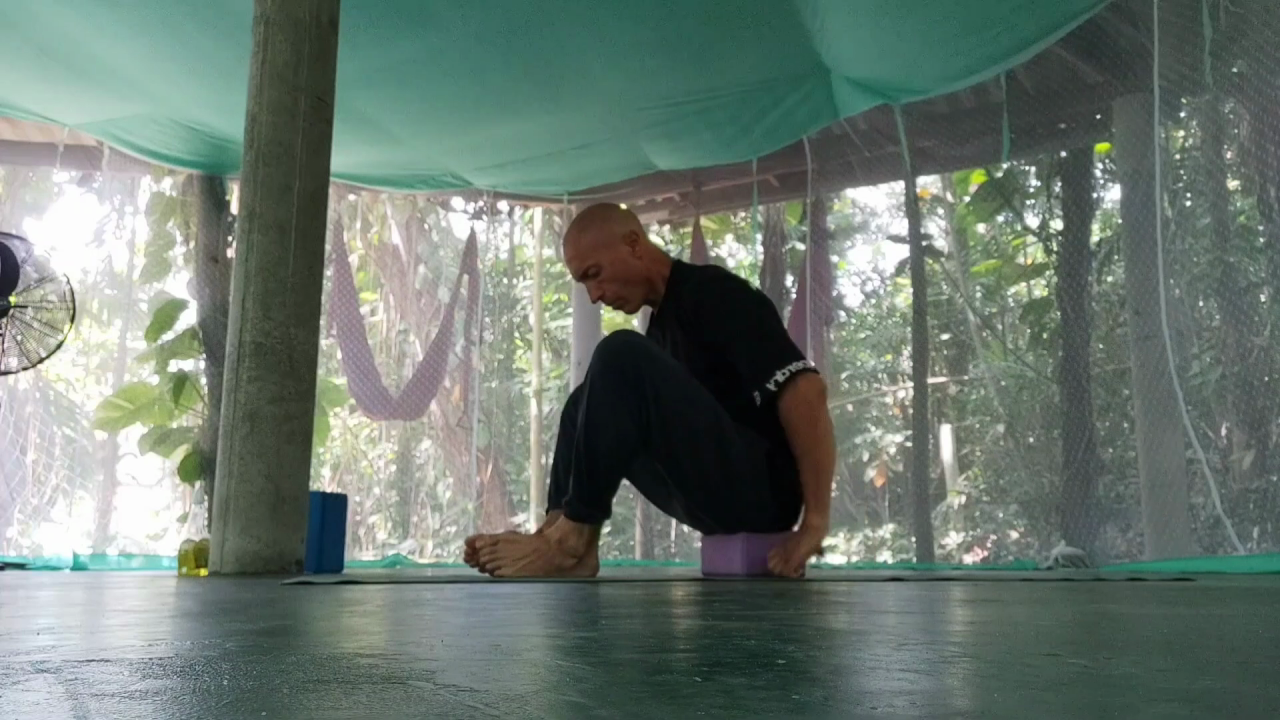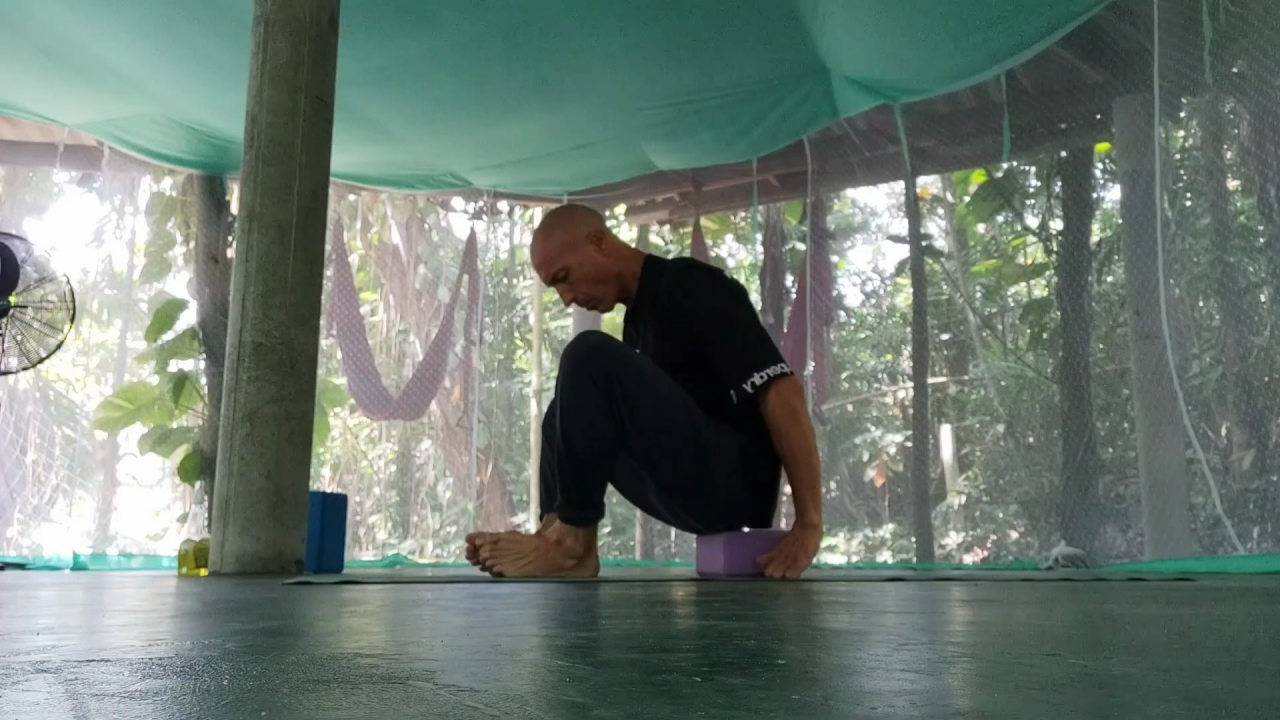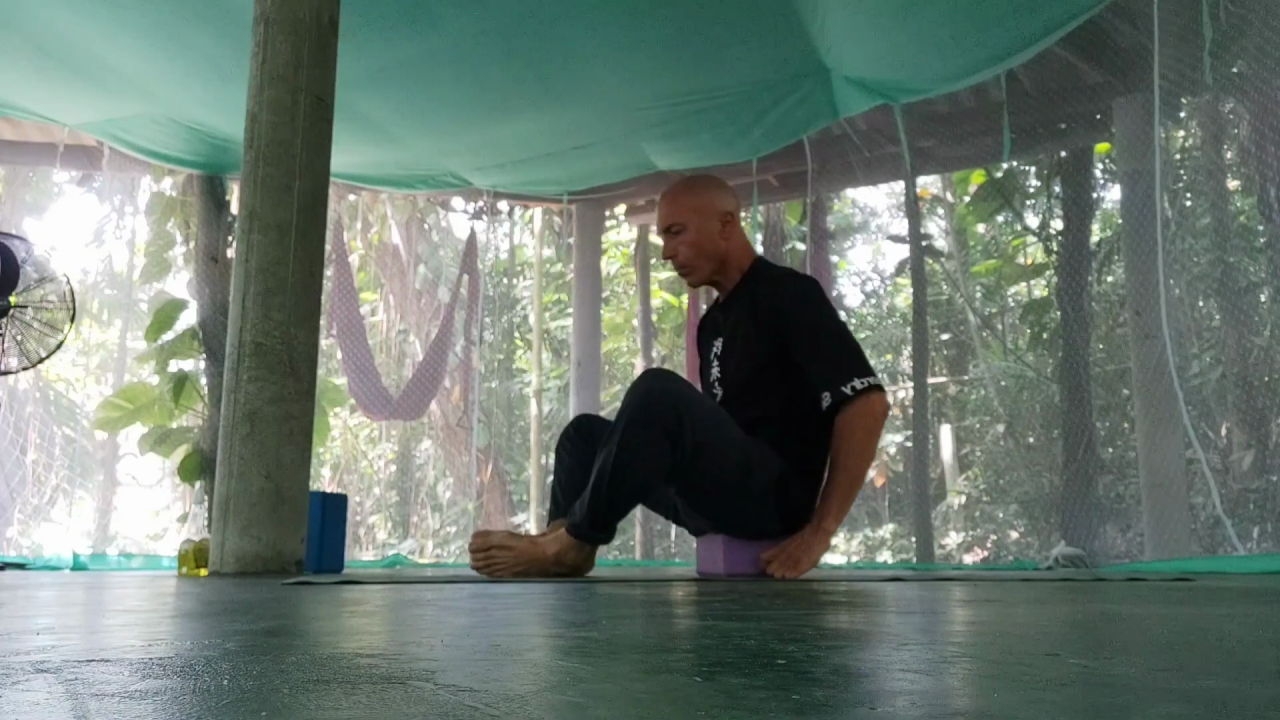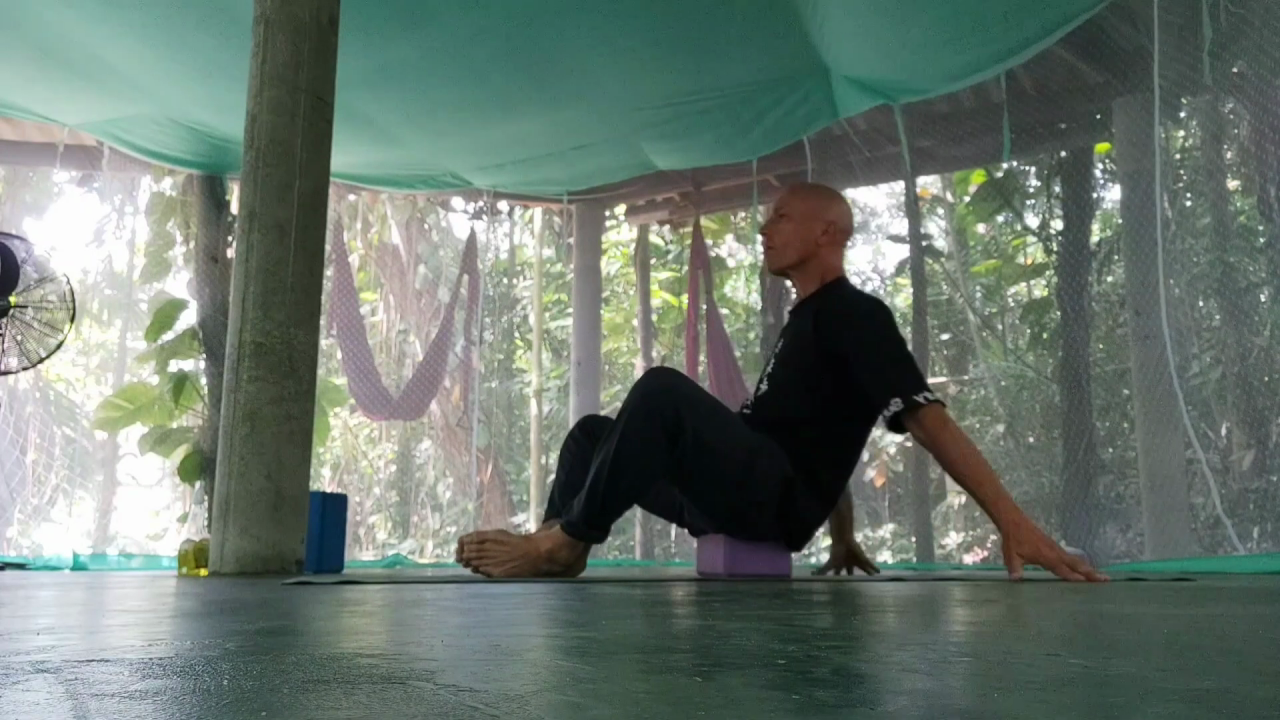
dt=1s
person 1, frame 1
left shoulder: (715, 295)
right shoulder: (661, 323)
left elbow: (805, 389)
left wrist: (814, 522)
left hip: (758, 489)
right hip: (709, 492)
left knee: (620, 357)
right knee: (591, 400)
left ankle: (573, 538)
right ankle: (560, 528)
person 1, frame 2
left shoulder: (692, 288)
right shoulder: (636, 321)
left elbow: (781, 390)
left wrist: (808, 524)
left hip: (735, 485)
right hip: (690, 490)
left knee: (590, 358)
right knee: (569, 413)
left ankle: (571, 539)
right ankle: (557, 532)
person 1, frame 3
left shoulder: (789, 296)
right shoulder: (713, 322)
left elbow: (867, 403)
left wrist: (819, 531)
left hip: (773, 495)
right hip: (720, 496)
left knee: (658, 391)
right knee: (584, 432)
left ankle: (573, 544)
right ankle: (561, 538)
person 1, frame 4
left shoulder: (854, 314)
right shoulder: (804, 319)
left elbow: (927, 418)
left wrist: (1014, 525)
right wrist: (844, 541)
left hip: (776, 499)
right hip: (735, 490)
left knee: (661, 390)
right knee: (593, 432)
left ankle: (566, 541)
right ankle: (556, 550)
